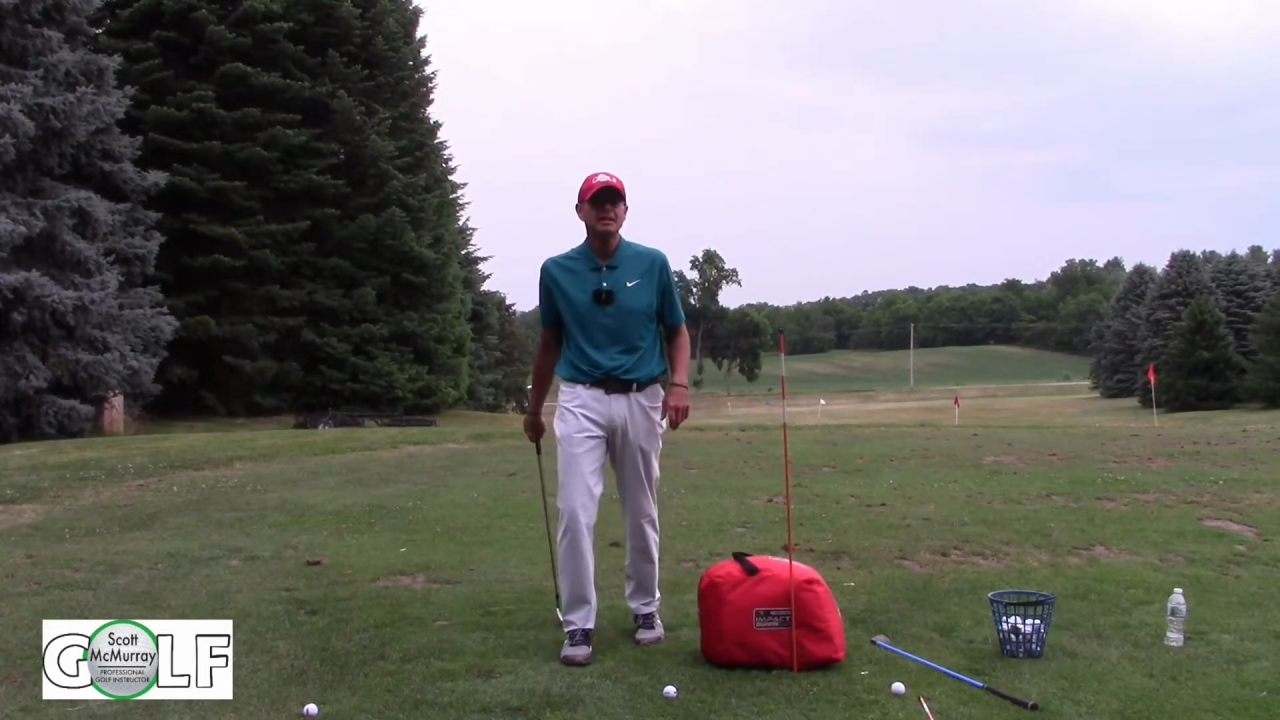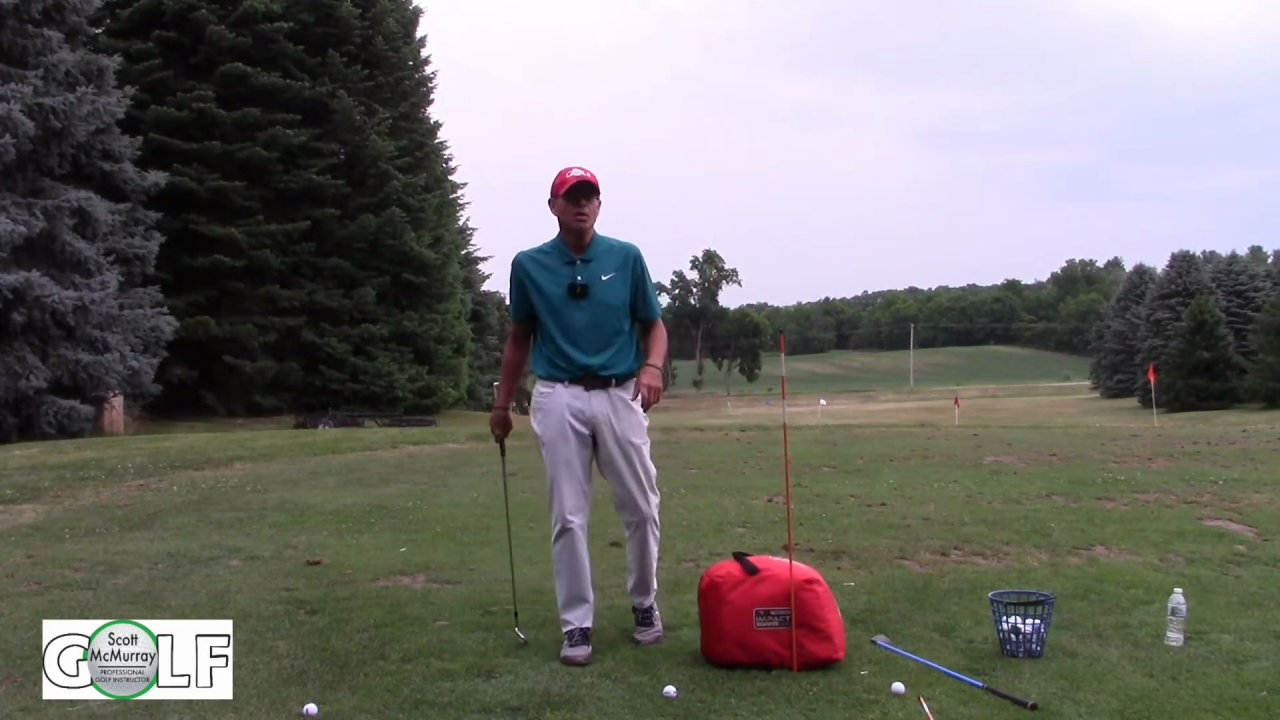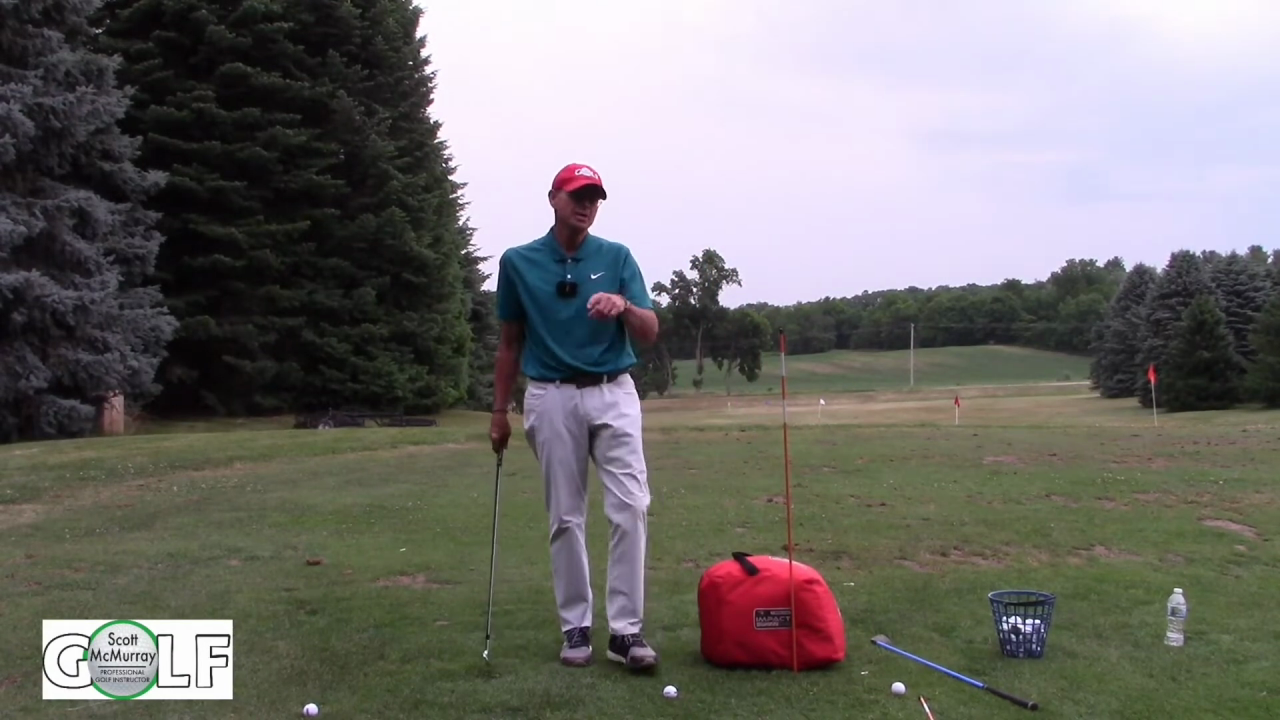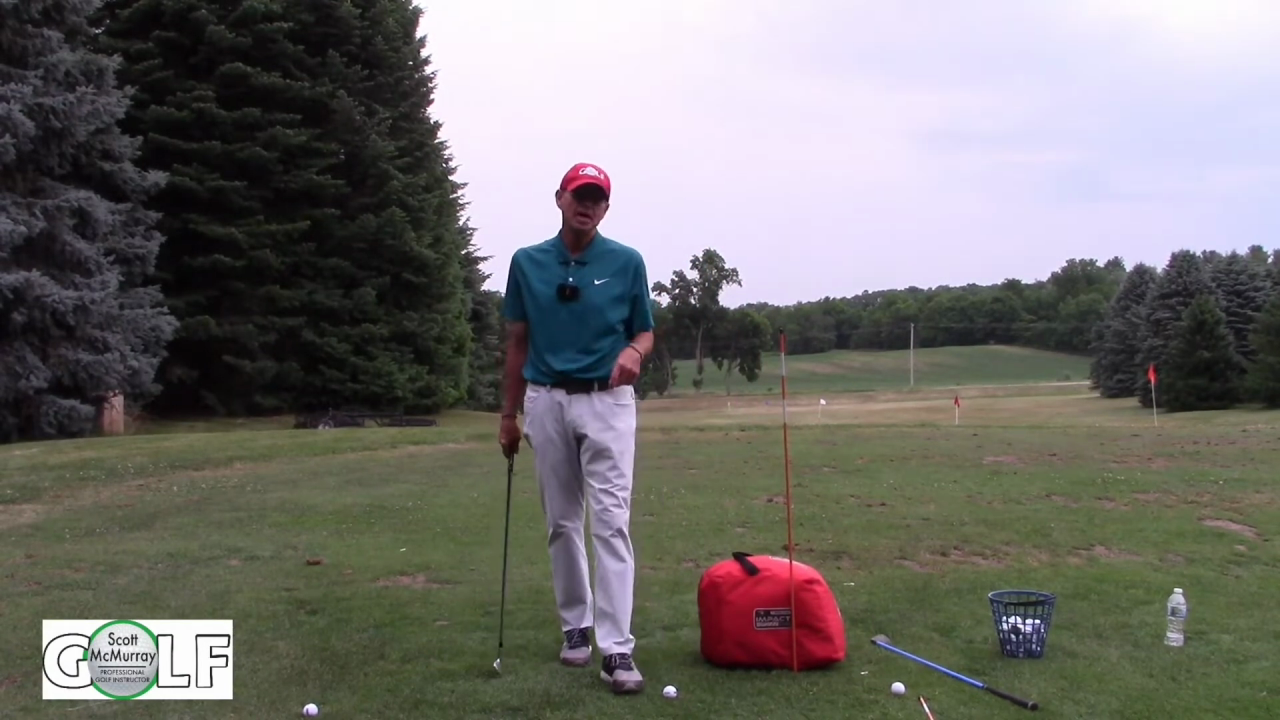
dt=0.4s
person 1, frame 1
left shoulder: (653, 264)
right shoulder: (556, 271)
left elbow: (676, 332)
right elbow: (550, 343)
left wrist: (678, 384)
right wrist: (534, 407)
left hip: (640, 400)
right hip: (581, 401)
left knee: (641, 514)
right knee: (575, 513)
left ankle: (645, 606)
right ankle: (579, 624)
person 1, frame 2
left shoulder: (627, 257)
right shoulder: (528, 265)
left elbow: (653, 325)
right elbow: (519, 339)
left wrist: (652, 367)
right wrist: (501, 403)
left hip: (620, 397)
right hip: (559, 399)
left knee: (640, 510)
right knee: (568, 518)
left ankle: (644, 600)
right ankle: (576, 624)
person 1, frame 3
left shoulder: (618, 257)
right shoulder: (517, 262)
left elbow: (650, 332)
right elbow: (510, 341)
left wrist: (622, 308)
right wrist: (499, 409)
left hip: (613, 393)
right hip: (551, 398)
left knee: (630, 508)
right knee: (565, 517)
left ankle: (625, 629)
right ankle: (576, 625)
person 1, frame 4
left shoulder: (627, 262)
right shoulder: (526, 262)
left elbow: (645, 333)
right elbow: (518, 343)
left wrist: (633, 353)
right wrist: (509, 413)
left hip: (608, 403)
right hip: (547, 403)
left knee: (611, 521)
right knee: (563, 523)
left ankle: (617, 649)
right ankle: (576, 625)
